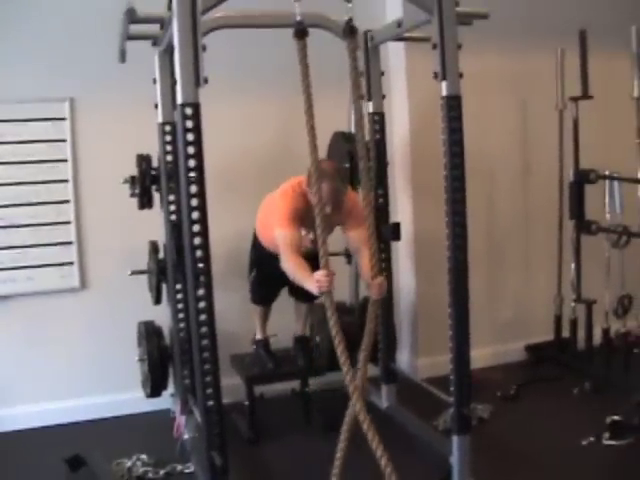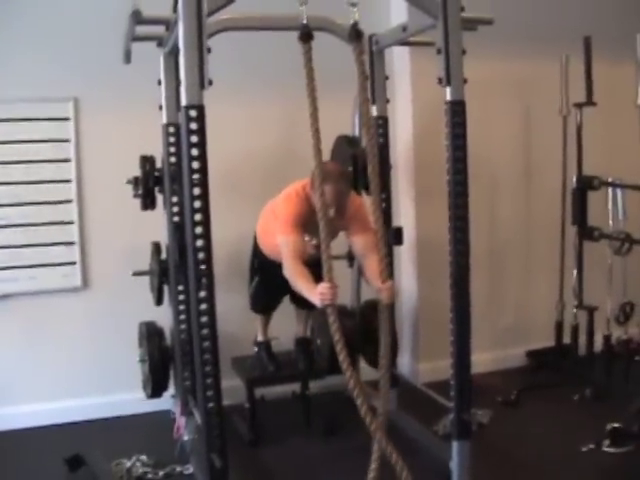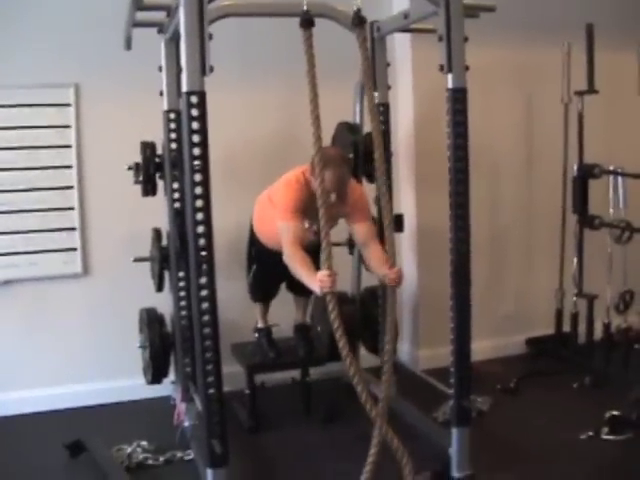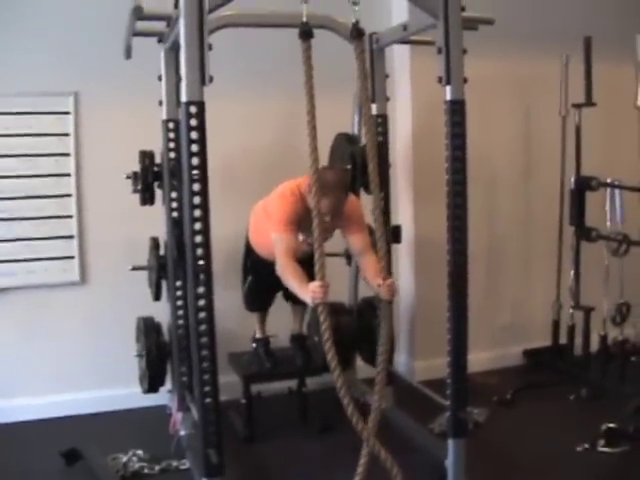
dt=0.3s
person 1, frame 1
left shoulder: (350, 202)
right shoulder: (288, 197)
left elbow: (361, 247)
right elbow: (288, 255)
left wrist: (371, 280)
right wrist: (311, 282)
left hip: (311, 243)
right hip: (271, 242)
left knee: (306, 293)
right knee: (263, 293)
left ankle: (301, 337)
right ankle: (260, 338)
person 1, frame 2
left shoulder: (355, 206)
right shoulder: (291, 202)
left elbow: (367, 253)
right elbow: (290, 262)
left wrist: (379, 285)
right wrist: (314, 293)
left hip: (312, 249)
right hip: (271, 248)
left knee: (306, 297)
right knee: (264, 299)
left ankle: (302, 339)
right ankle: (261, 341)
person 1, frame 3
left shoulder: (355, 194)
right shoulder: (291, 188)
left elbow: (368, 242)
right elbow: (290, 248)
left wrist: (385, 272)
right wrist: (314, 281)
left hip: (309, 236)
right hip: (268, 236)
left knee: (304, 283)
right knee: (263, 287)
left ankle: (301, 325)
right ankle: (262, 327)
person 1, frame 4
left shoulder: (350, 206)
right shoulder: (286, 199)
left elbow: (363, 252)
right elbow: (283, 259)
left wrist: (378, 282)
right wrist: (306, 292)
left hip: (304, 248)
right hip: (264, 246)
left knee: (301, 293)
right knee: (258, 297)
left ankle: (298, 335)
right ankle: (260, 337)
